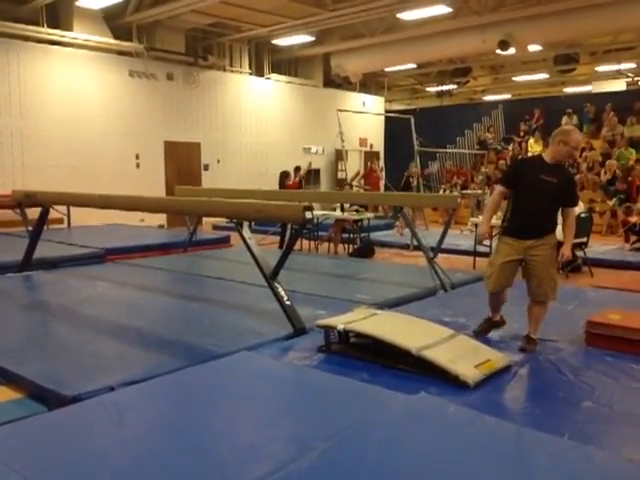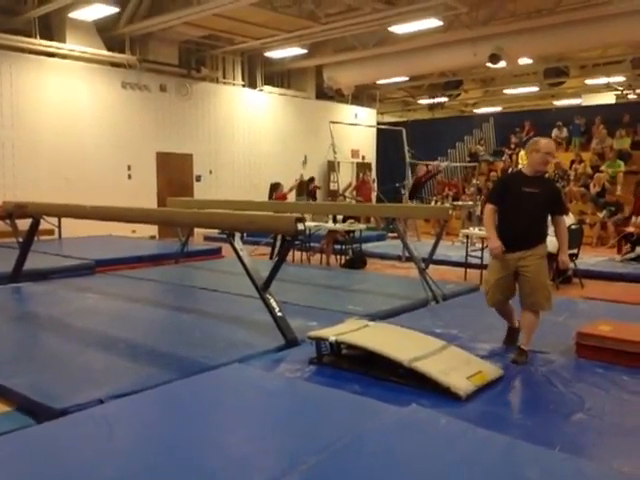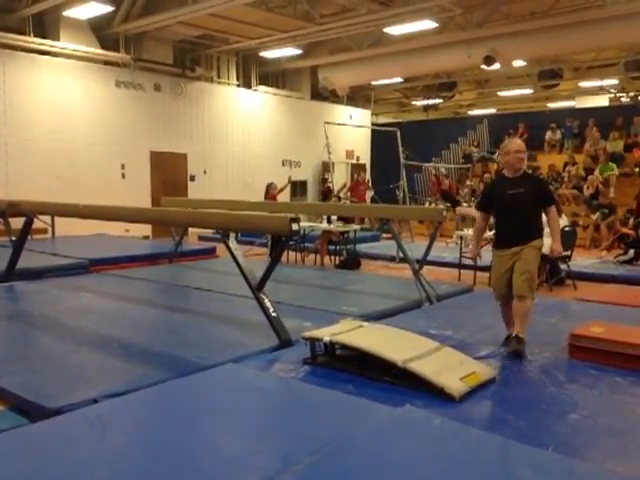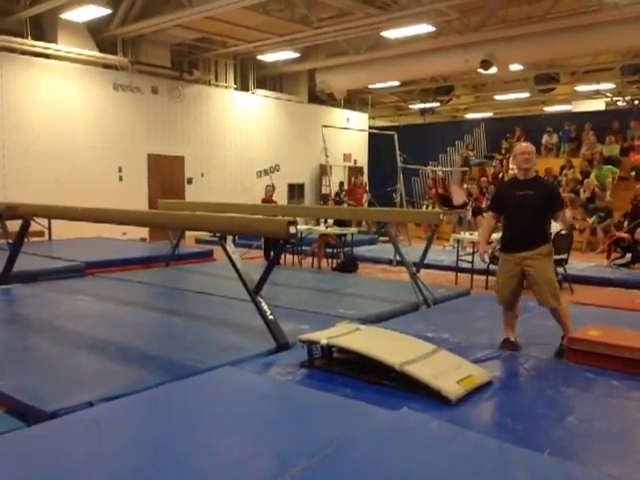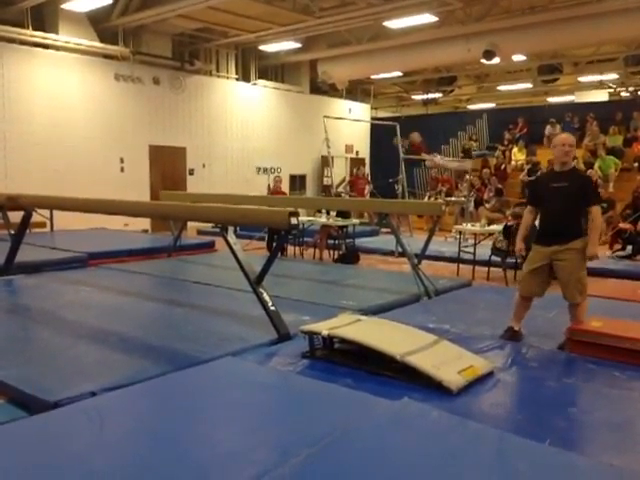
dt=0.5s
person 1, frame 1
left shoulder: (566, 179)
right shoulder: (523, 166)
left elbow: (569, 214)
right elbow: (499, 192)
left wrist: (567, 244)
right wrist: (485, 221)
left hip: (543, 242)
right hip: (511, 237)
left knee: (540, 293)
right knee: (496, 284)
left ankle: (531, 336)
right ankle: (495, 317)
person 1, frame 2
left shoulder: (550, 188)
right shoulder: (507, 181)
left elbow: (559, 221)
right elbow: (489, 210)
left wrist: (563, 251)
right wrist: (492, 238)
left hip: (534, 252)
right hip: (504, 251)
left knee: (532, 302)
right knee: (495, 297)
left ankle: (523, 347)
right ankle: (514, 325)
person 1, frame 3
left shoulder: (536, 183)
right shoulder: (493, 187)
left elbow: (551, 212)
right elbow: (482, 217)
left wrist: (556, 241)
right wrist: (475, 245)
left hip: (529, 244)
right hip: (502, 247)
left knee: (522, 291)
right knee: (503, 294)
left ankle: (519, 337)
right ankle: (511, 333)
person 1, frame 4
left shoulder: (546, 187)
right shoulder: (504, 189)
left elbow: (559, 215)
right elbow: (492, 217)
left wrist: (565, 220)
right wrist: (483, 242)
left hip: (538, 251)
right hip: (509, 252)
left knee: (551, 297)
right knee: (507, 298)
left ankle: (568, 337)
right ankle: (510, 337)
person 1, frame 5
left shoulder: (583, 180)
right shoulder: (540, 181)
left elbow: (594, 212)
right elbow: (530, 212)
left wrist: (592, 244)
right wrist: (520, 239)
left hip: (571, 246)
right hip: (541, 244)
left knee: (575, 294)
right knee: (526, 288)
right ankle: (514, 327)
